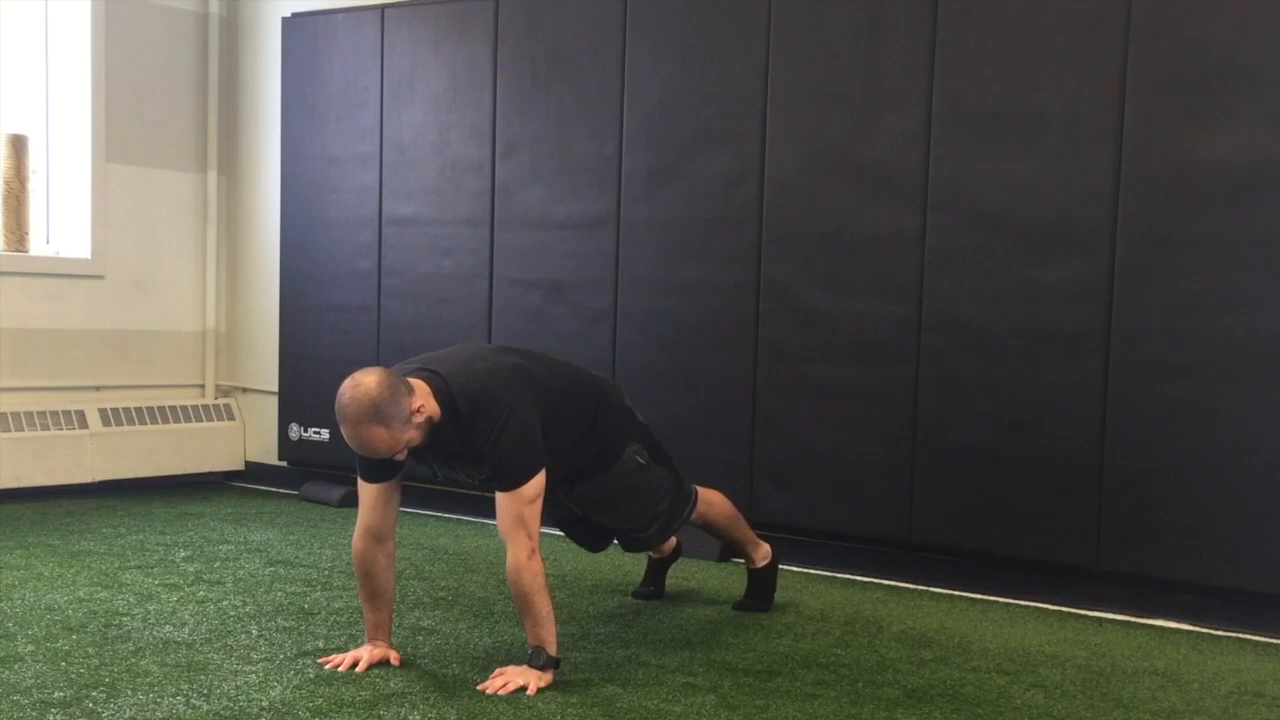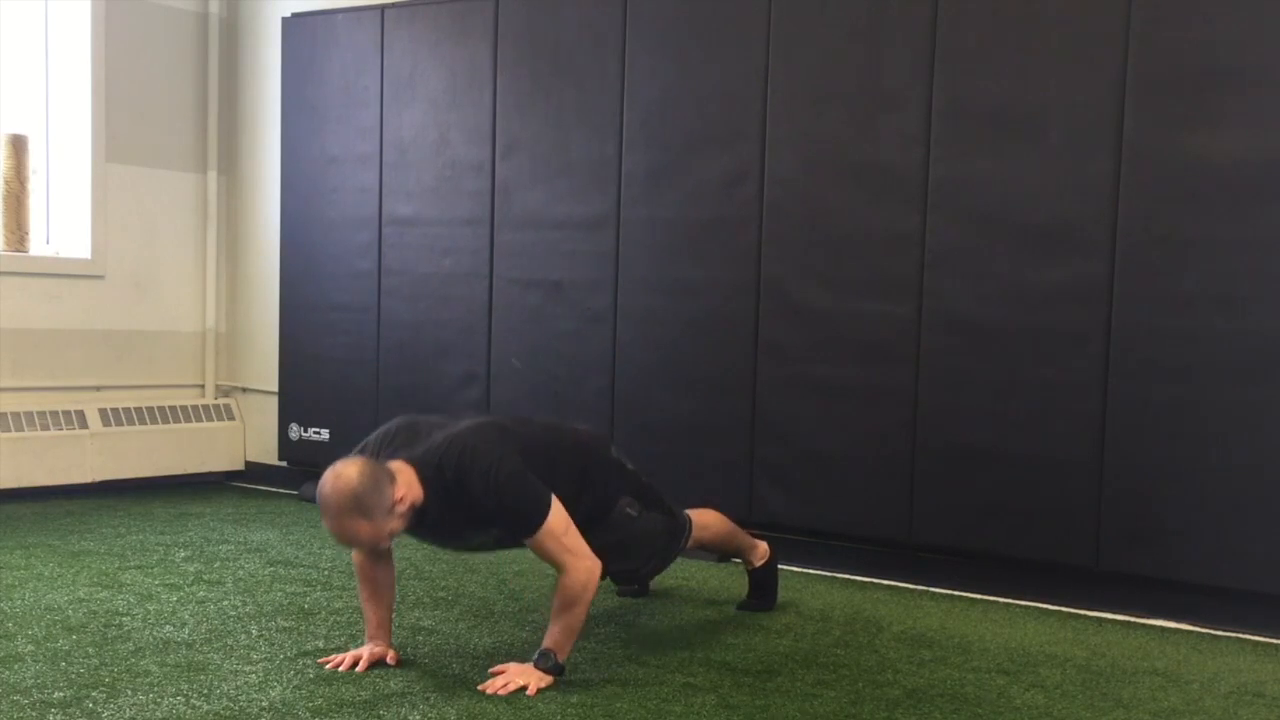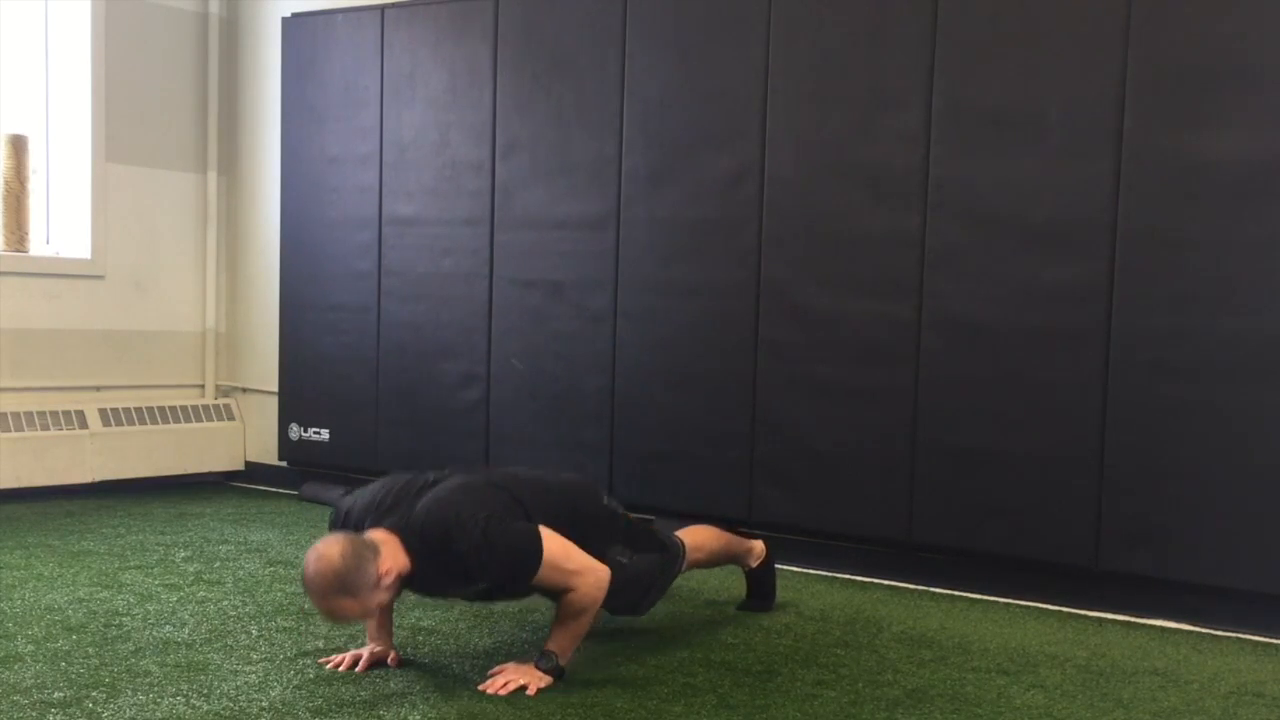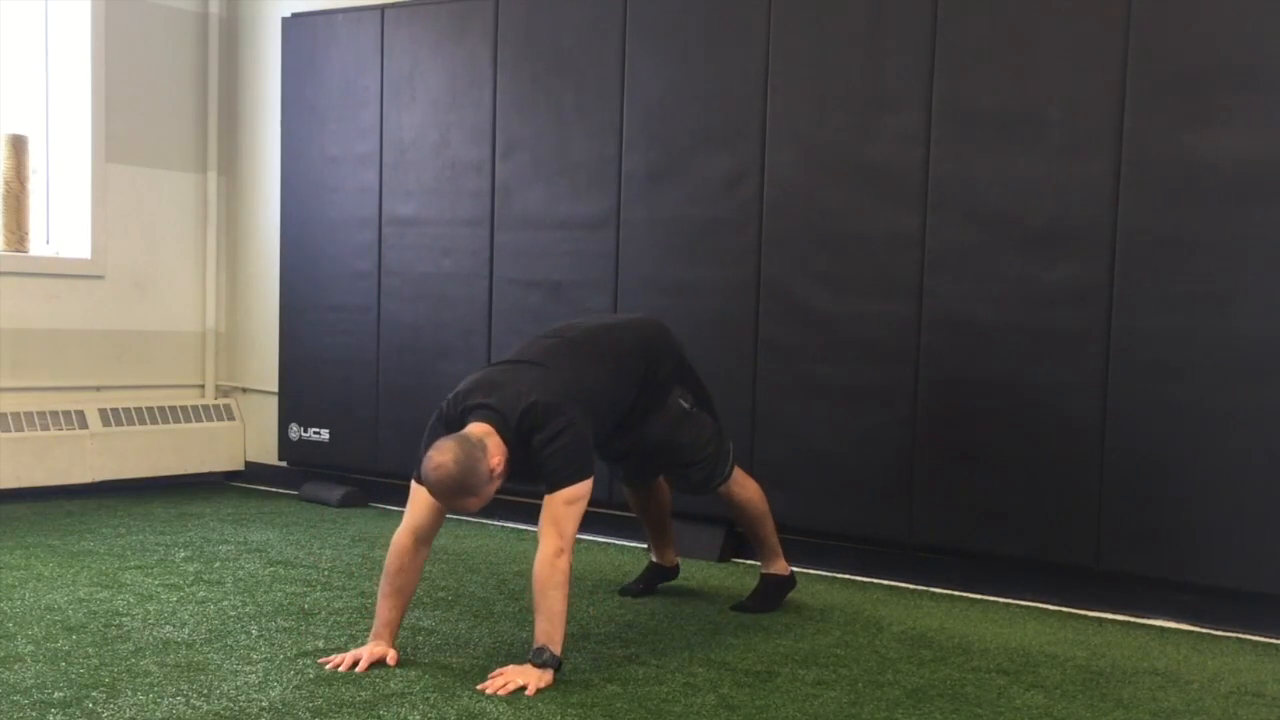
dt=1s
person 1, frame 1
left shoulder: (495, 408)
right shoulder: (381, 412)
left elbow: (522, 547)
right elbow: (373, 535)
left wrist: (542, 661)
right wrist: (377, 639)
left hip: (599, 435)
right hip: (548, 456)
left knee: (675, 506)
right knee: (602, 536)
left ankle: (758, 557)
right ankle: (664, 553)
person 1, frame 2
left shoulder: (485, 474)
right shoulder: (369, 475)
left elbow: (581, 566)
right elbow: (371, 553)
left wrist: (546, 664)
right wrist: (377, 638)
left hip: (590, 484)
right hip: (544, 494)
left knee: (673, 536)
left ankle: (757, 556)
right ankle: (635, 570)
person 1, frame 3
left shoulder: (467, 534)
right shoulder: (353, 522)
left elbow: (593, 577)
left wrist: (547, 664)
right wrist: (379, 640)
left hip: (573, 519)
right hip: (532, 515)
left knee: (671, 555)
left ankle: (753, 553)
right ankle: (642, 526)
person 1, frame 4
left shoulder: (557, 429)
right shoulder: (449, 427)
left elbow: (555, 546)
right elbow: (413, 535)
left wrist: (542, 663)
right wrist: (381, 638)
left hip: (650, 364)
right hip: (591, 358)
left knee: (715, 475)
right knee: (639, 476)
left ankle: (776, 569)
right ankle: (664, 561)
